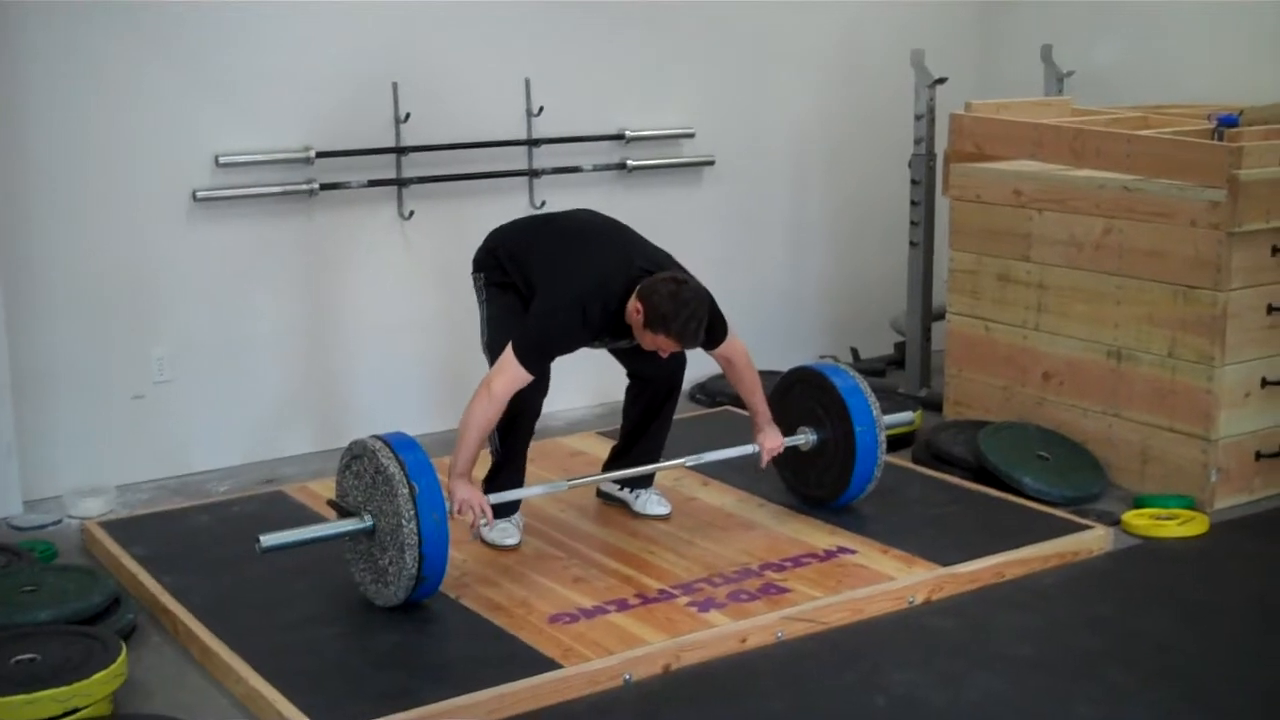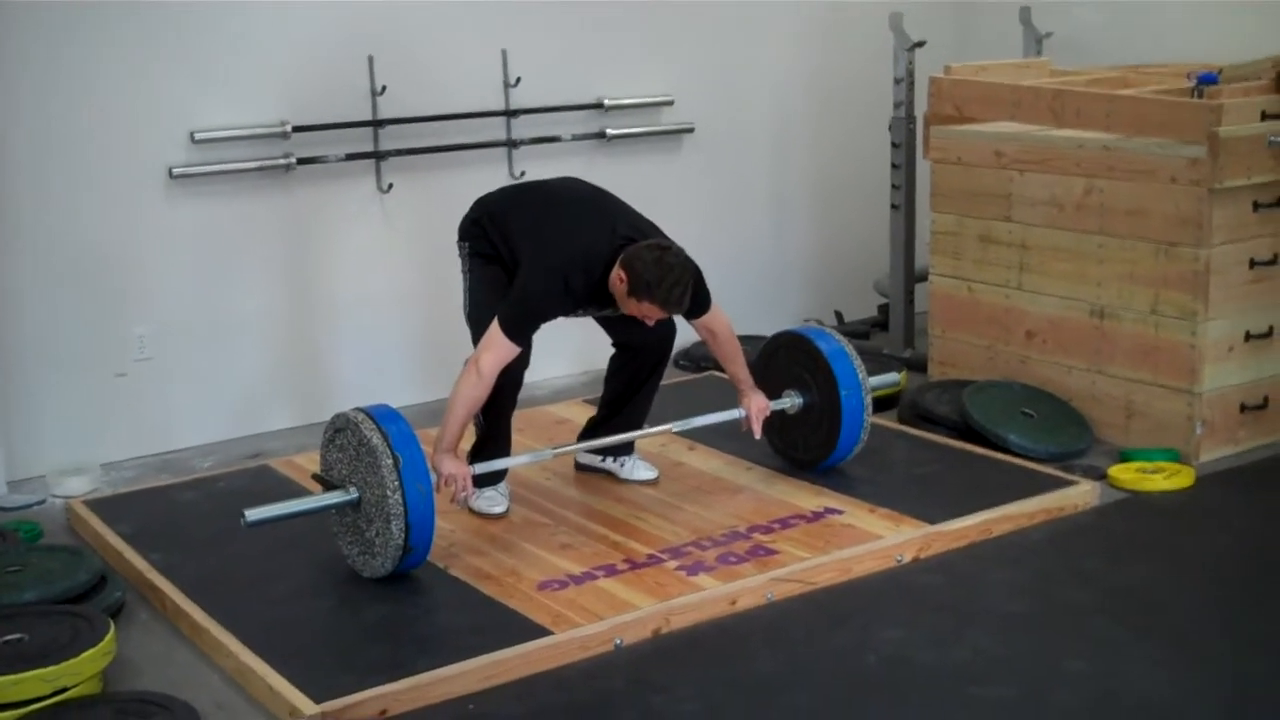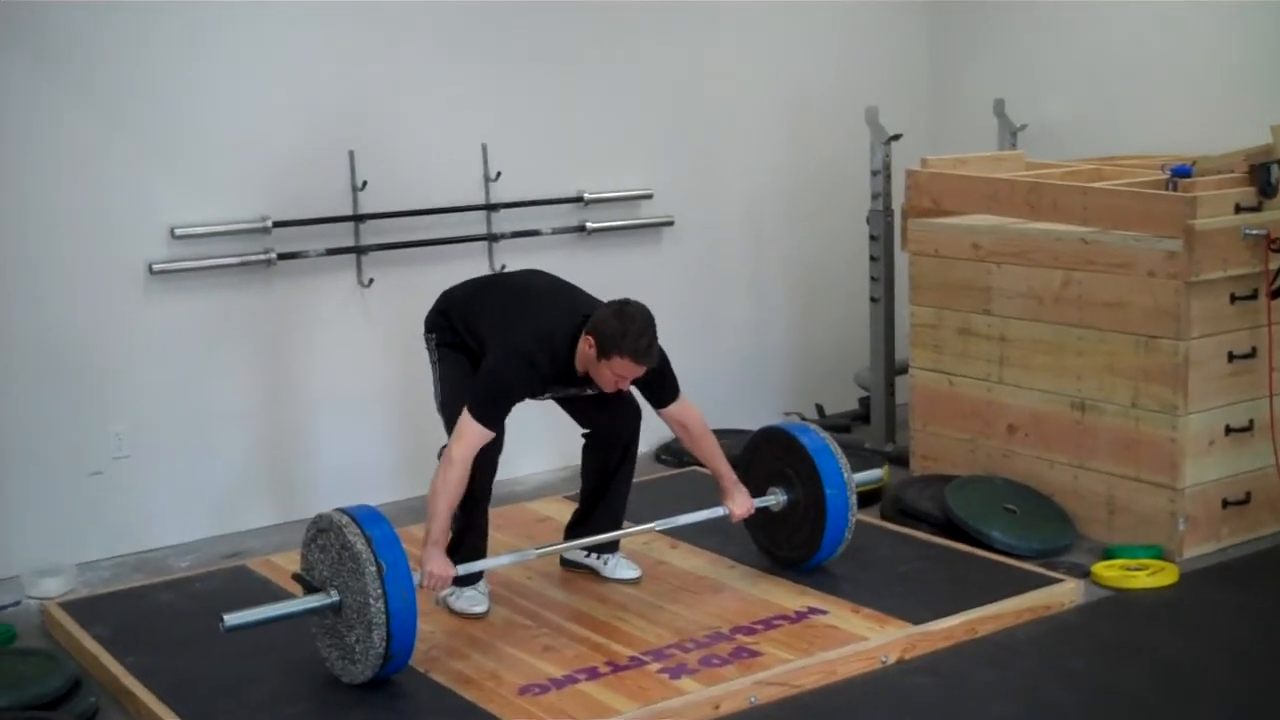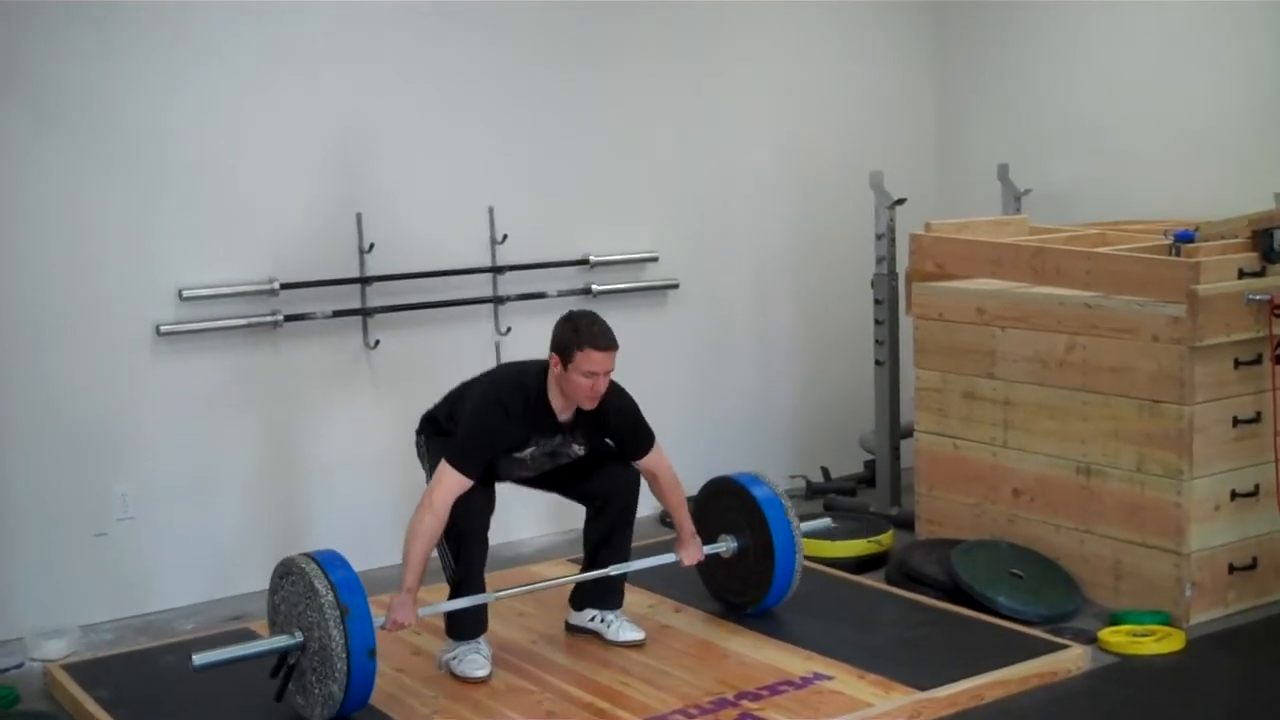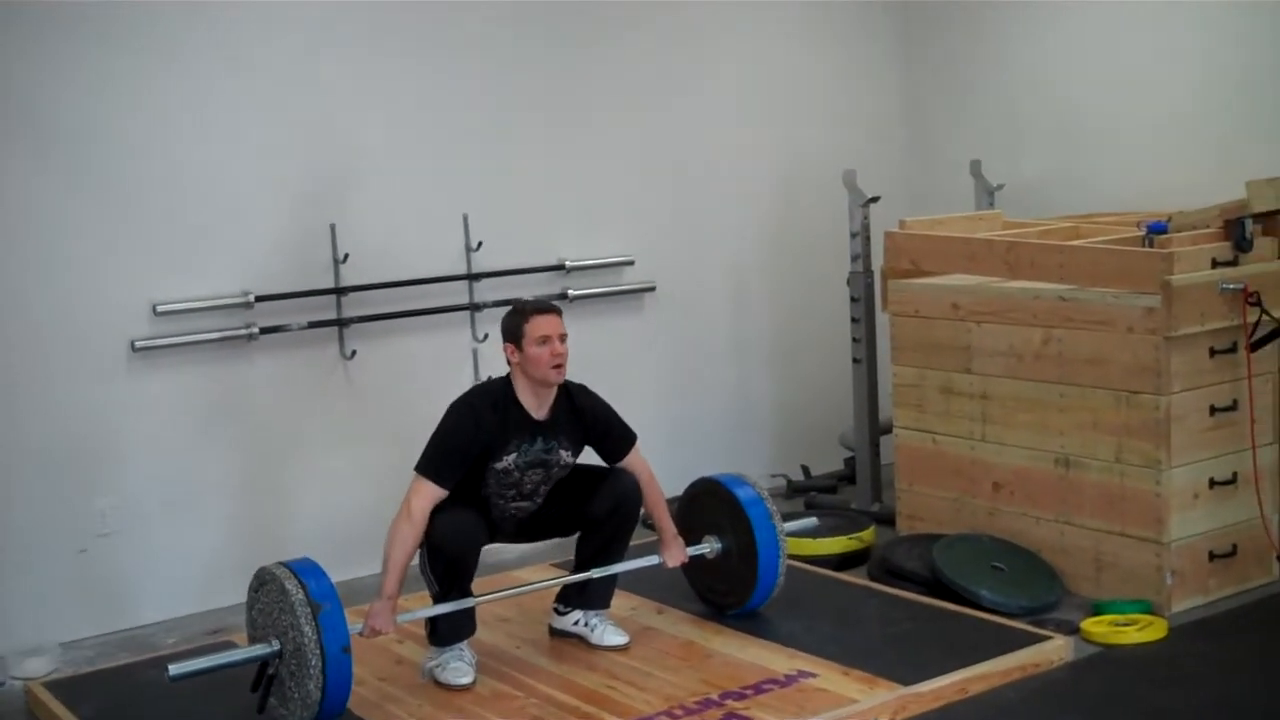
dt=1s
person 1, frame 1
left shoulder: (682, 300)
right shoulder: (575, 307)
left elbow: (732, 354)
right elbow: (496, 388)
left wrist: (763, 423)
right wrist: (459, 478)
right hip: (504, 270)
left knee: (664, 369)
right knee: (525, 387)
left ankle: (626, 479)
right ankle: (496, 505)
person 1, frame 2
left shoulder: (668, 268)
right shoulder: (559, 277)
left elbow: (713, 326)
right elbow: (485, 364)
left wrist: (747, 389)
right wrist: (444, 453)
right hip: (490, 239)
left knee: (656, 338)
right knee: (507, 359)
left ankle: (606, 447)
right ankle: (485, 475)
person 1, frame 3
left shoulder: (632, 350)
right shoulder: (524, 358)
left elbow: (683, 419)
right elbow: (459, 453)
left wrist: (730, 485)
right wrist: (434, 549)
right hip: (457, 333)
left knee: (620, 422)
right knee: (481, 449)
left ankle: (589, 544)
right ankle: (462, 574)
person 1, frame 4
left shoulder: (612, 402)
right shoulder: (500, 402)
left elbow: (656, 469)
right elbow: (438, 500)
left wrist: (687, 535)
right wrist: (407, 594)
right hip: (451, 438)
left knee: (620, 480)
right knee: (469, 507)
left ankle: (594, 607)
right ankle: (465, 637)
person 1, frame 5
left shoulder: (582, 405)
right shoulder: (475, 413)
left elbow: (638, 469)
right elbow: (417, 506)
left wrist: (669, 536)
right wrist: (387, 600)
left hip: (534, 507)
right hip: (471, 512)
left knee: (622, 491)
right knee: (452, 532)
left ankle: (578, 609)
right ankle: (449, 642)
